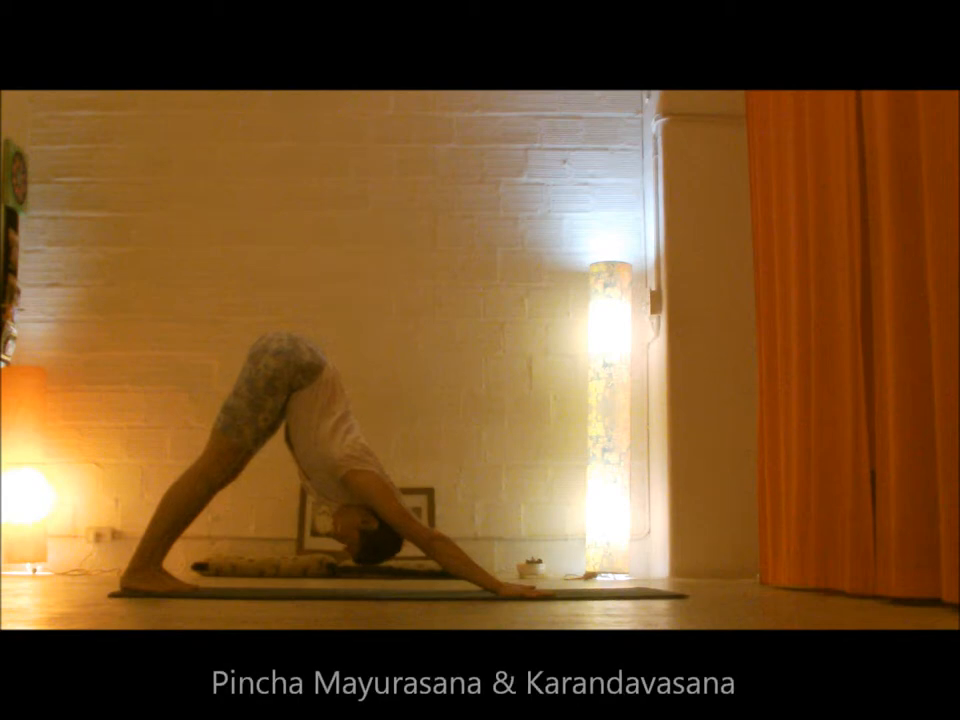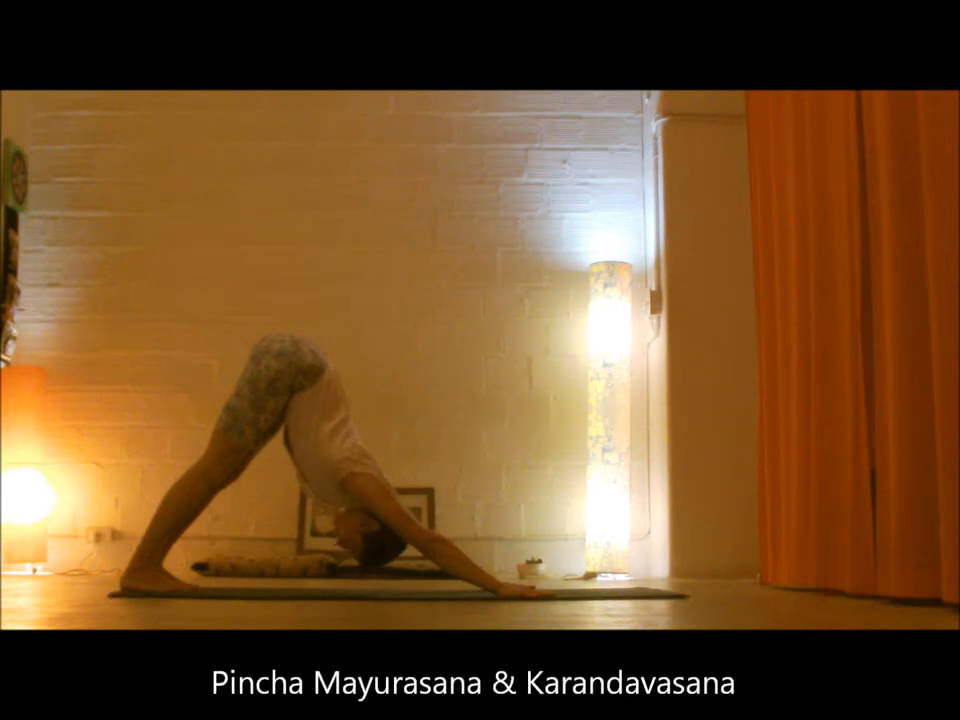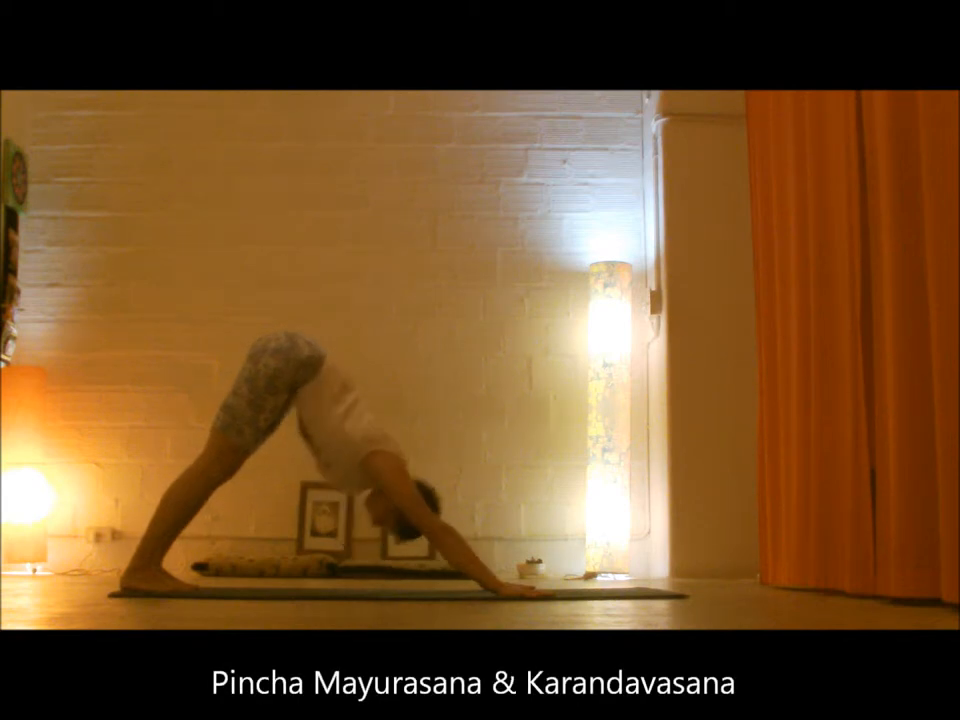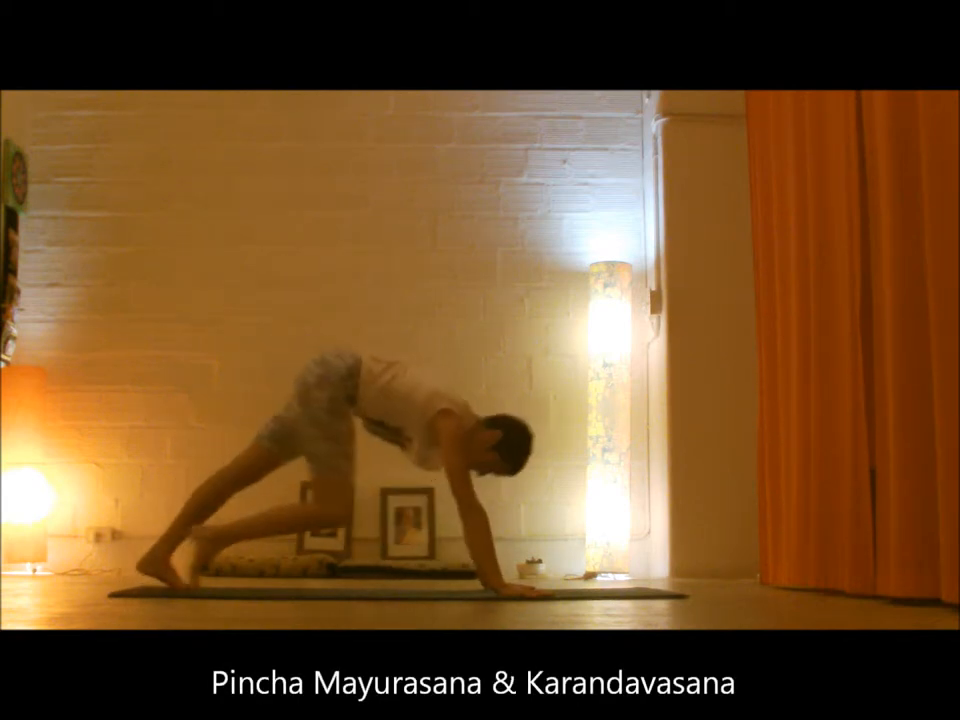
dt=0.5s
person 1, frame 1
right shoulder: (360, 482)
left elbow: (428, 539)
right elbow: (430, 539)
left hip: (291, 368)
right hip: (284, 359)
left knee: (225, 472)
right knee: (213, 467)
left ankle: (150, 567)
right ankle: (141, 568)
person 1, frame 2
right shoulder: (359, 483)
left elbow: (429, 543)
right elbow: (430, 542)
left hip: (293, 368)
right hip: (286, 360)
left knee: (225, 472)
right knee: (215, 468)
left ankle: (149, 565)
right ankle: (140, 567)
person 1, frame 3
left shoulder: (386, 470)
right shoulder: (385, 465)
left elbow: (438, 531)
right elbow: (437, 530)
left wrist: (486, 579)
right wrist: (496, 584)
left hip: (291, 364)
right hip: (285, 358)
left knee: (220, 468)
right knee: (214, 466)
left ankle: (150, 565)
right ankle: (141, 567)
person 1, frame 4
left shoulder: (462, 429)
right shoulder: (454, 427)
left elbow: (470, 511)
right elbow: (470, 509)
left wrist: (488, 575)
right wrist: (498, 582)
left hip: (331, 382)
right hip: (332, 381)
left knee: (242, 471)
right knee: (335, 509)
left ankle: (158, 555)
right ankle: (214, 537)
